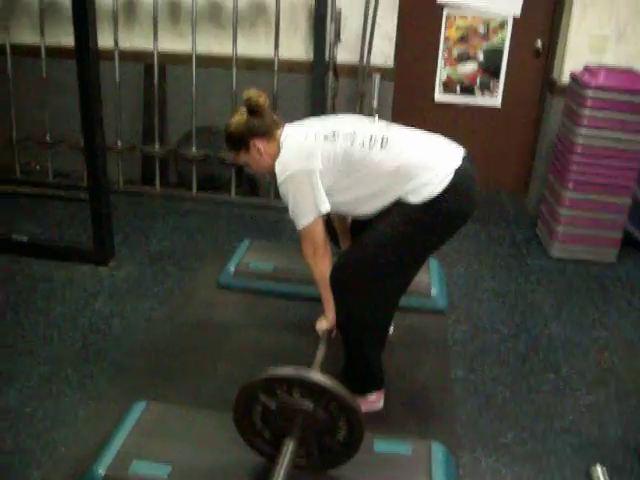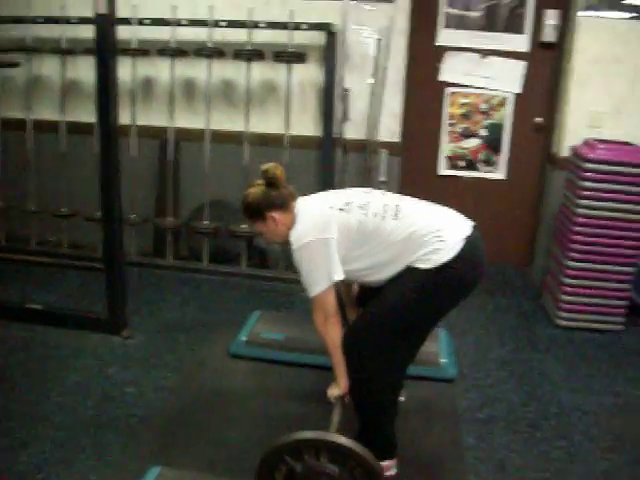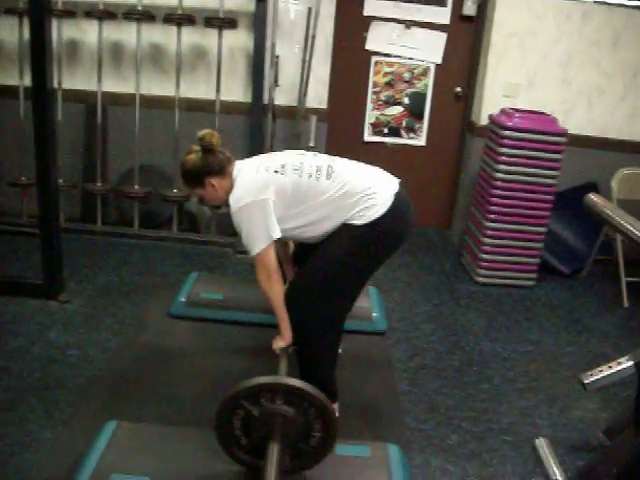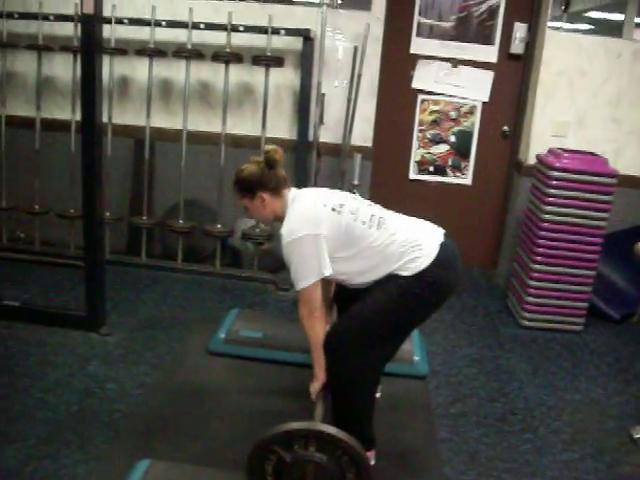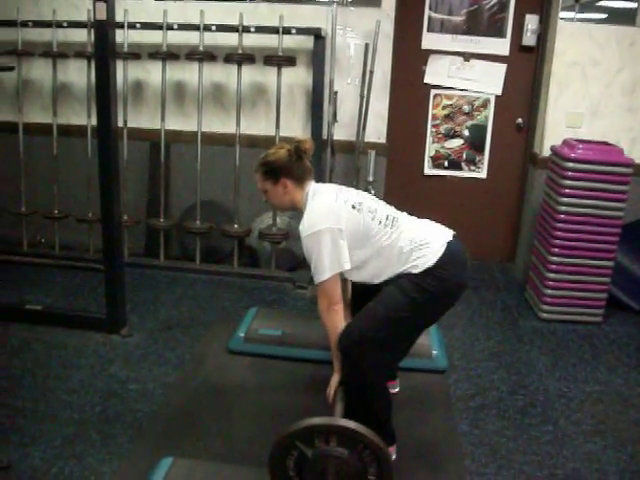
dt=0.7s
person 1, frame 1
left shoulder: (292, 166)
right shoulder: (305, 136)
left elbow: (315, 248)
right elbow: (340, 190)
left wrist: (330, 313)
right wrist: (348, 248)
left hip: (439, 193)
right hip: (449, 165)
left knee: (351, 278)
right knee: (364, 241)
left ankle: (364, 388)
right ankle: (374, 317)
person 1, frame 2
left shoulder: (307, 236)
right shoulder: (316, 208)
left elbow: (326, 316)
right elbow: (344, 269)
left wrist: (342, 379)
right wrist: (354, 315)
left hip: (449, 262)
right hip: (455, 236)
left knee: (363, 343)
right knee: (371, 308)
left ankle: (379, 454)
right ankle: (386, 386)
person 1, frame 3
left shoulder: (245, 198)
right shoulder: (254, 171)
left elbow: (268, 273)
right elbow: (281, 230)
left wrist: (285, 332)
right wrist: (292, 276)
left hip: (379, 217)
right hip: (383, 193)
left knee: (306, 297)
right knee: (306, 262)
right ankle: (323, 338)
person 1, frame 4
left shoulder: (297, 229)
right shoulder: (307, 201)
left elbow: (311, 309)
right elbow: (326, 274)
left wrist: (320, 372)
right wrist: (328, 321)
left hip: (426, 272)
right hip: (429, 247)
left knee: (344, 345)
right knee: (349, 299)
left ankle: (357, 446)
right ankle: (365, 381)
person 1, frame 5
left shoulder: (316, 222)
right shoulder: (326, 196)
left elbow: (330, 303)
right elbow: (341, 277)
left wrist: (339, 366)
right wrist: (346, 323)
left hip: (437, 270)
right hip: (437, 248)
left knee: (359, 345)
right knee: (362, 297)
left ankle: (377, 441)
right ankle: (383, 375)
